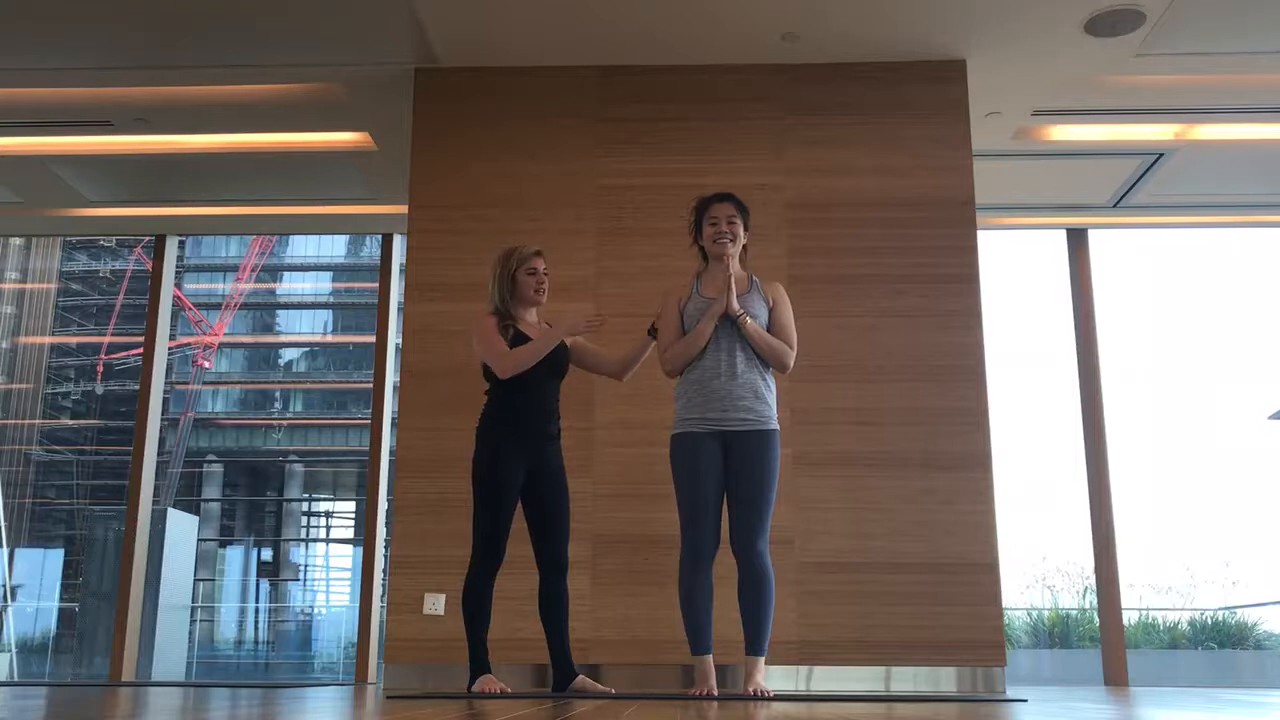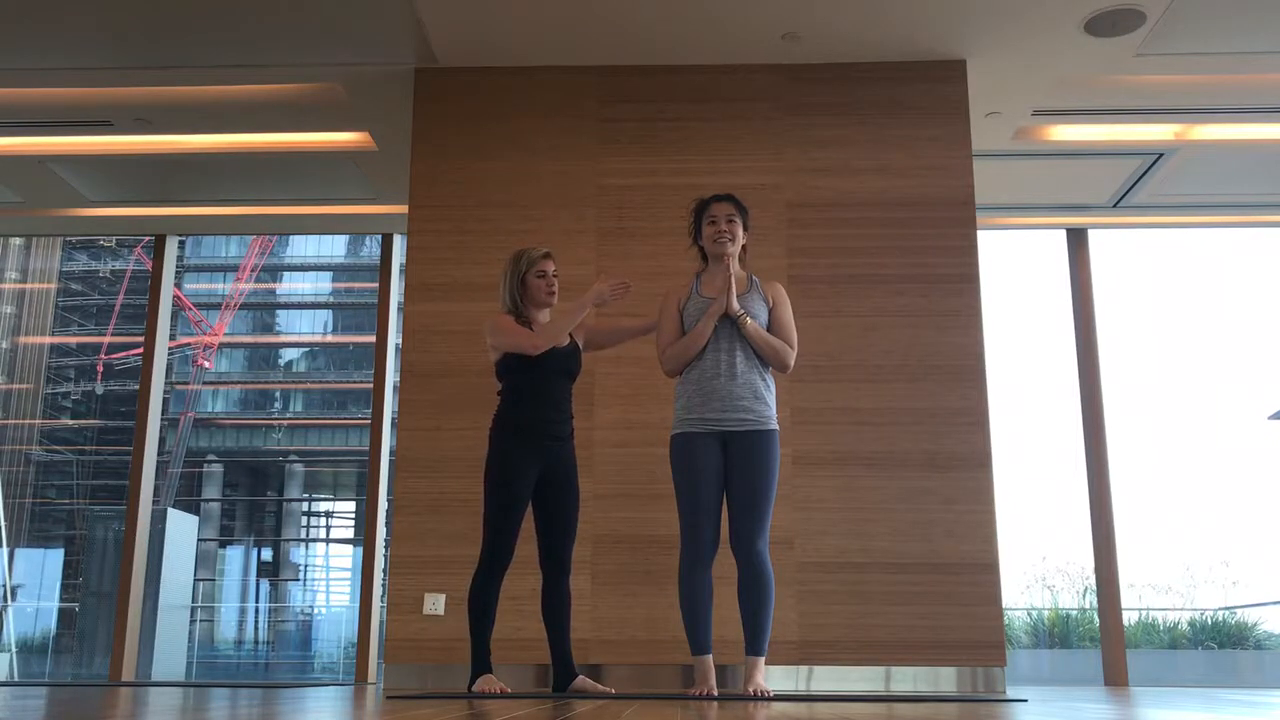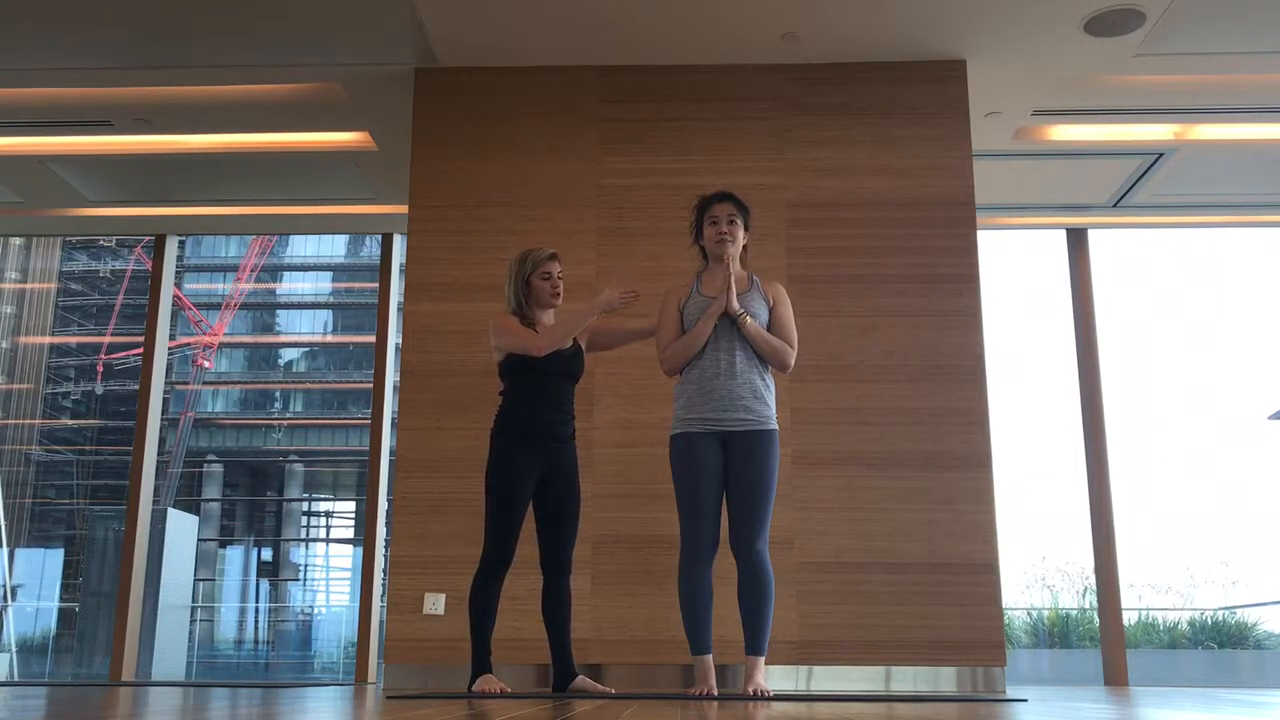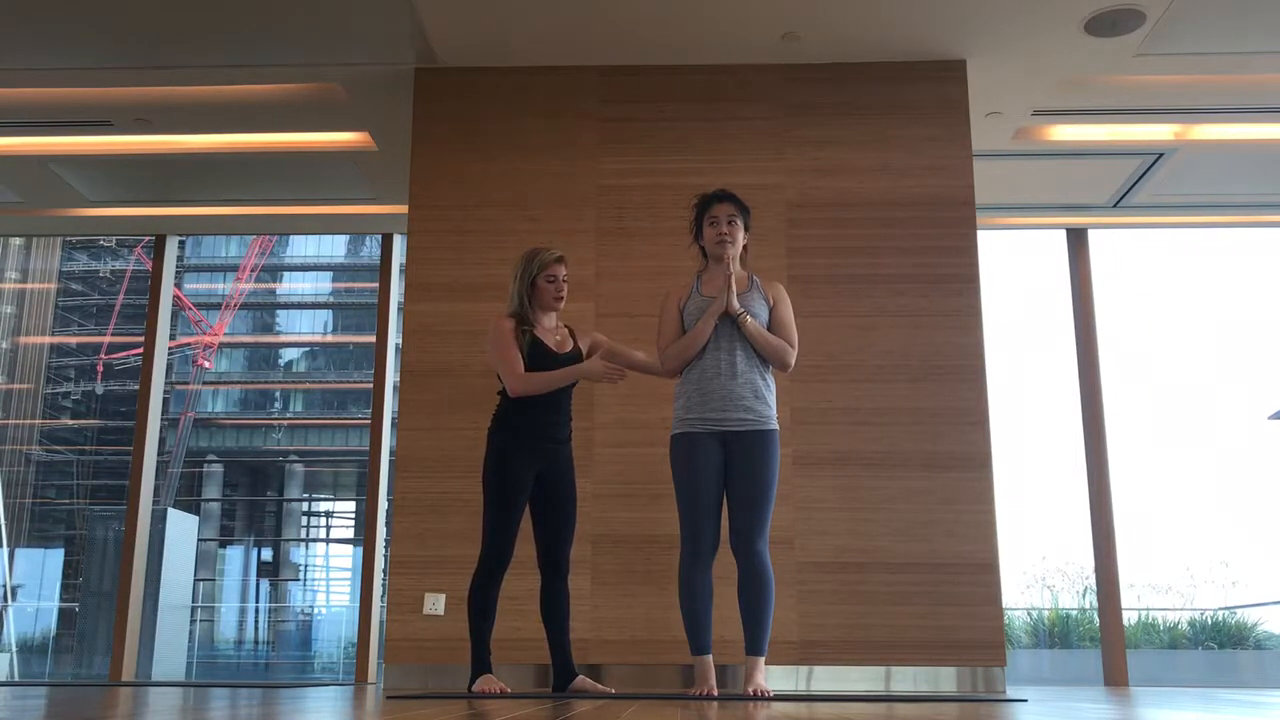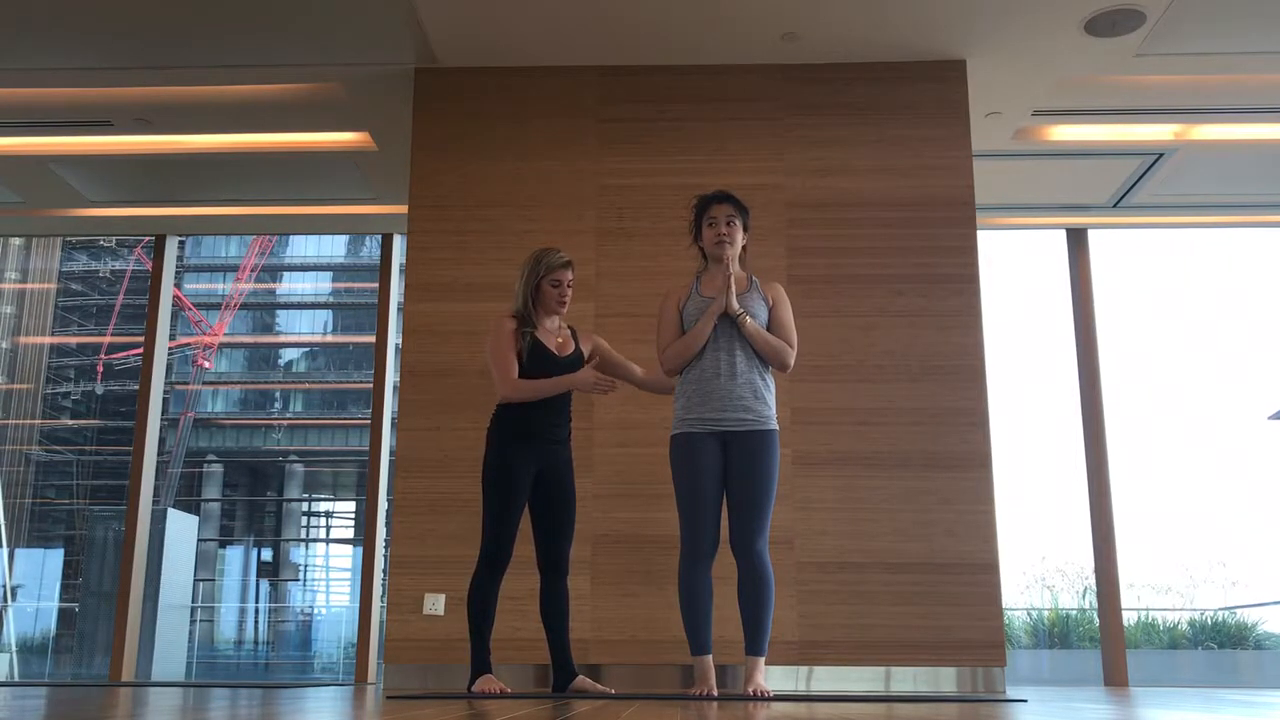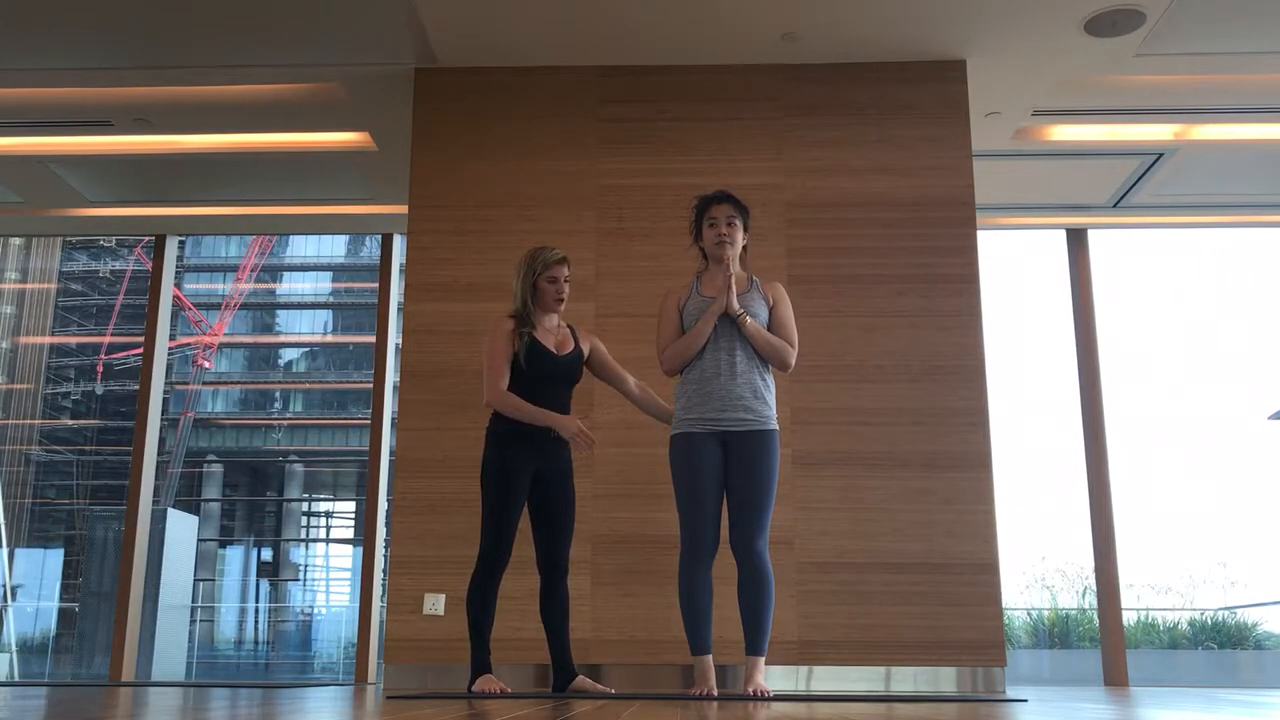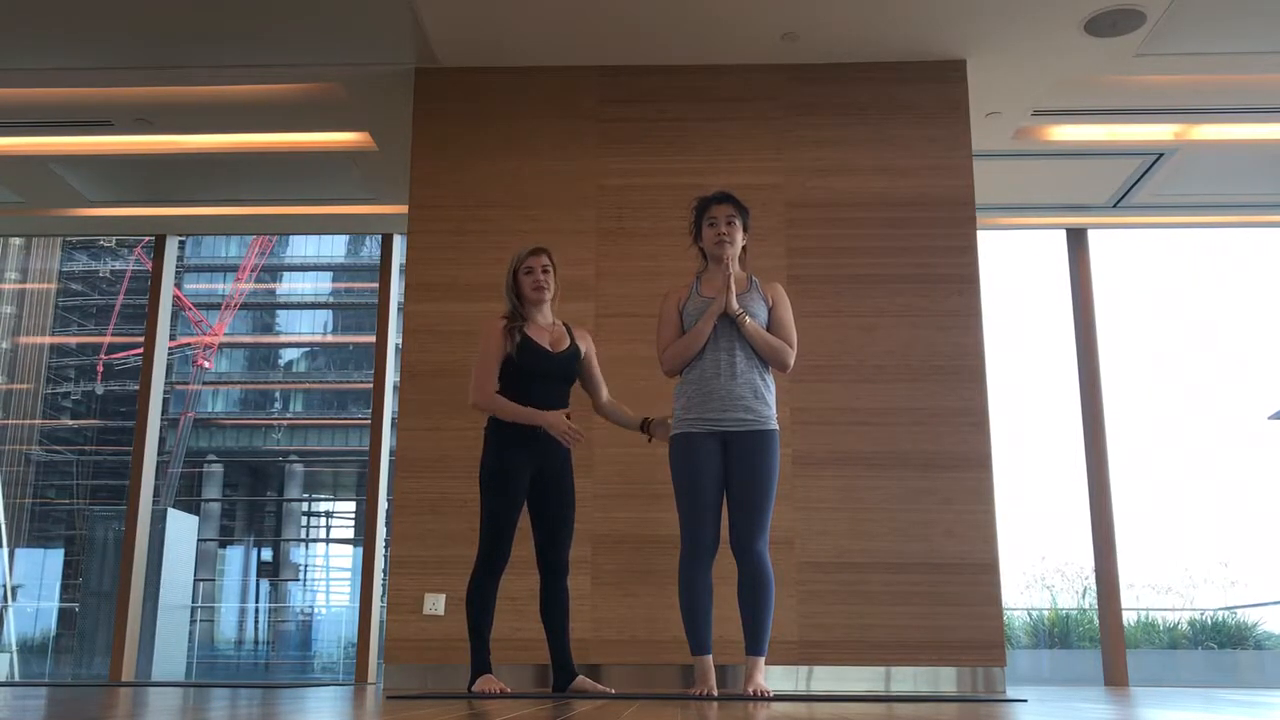
dt=0.7s
person 1, frame 1
left shoulder: (770, 293)
right shoulder: (680, 297)
left elbow: (787, 360)
right elbow: (670, 363)
left wrist: (739, 315)
right wrist: (713, 314)
left hip: (755, 428)
right hip: (696, 430)
left knee: (752, 547)
right knee: (699, 547)
left ankle: (755, 667)
right ankle: (704, 668)
person 1, frame 2
left shoulder: (769, 292)
right shoulder: (680, 297)
left elbow: (786, 359)
right elbow: (669, 363)
left wrist: (739, 314)
right wrist: (713, 314)
left hip: (755, 428)
right hip: (695, 429)
left knee: (751, 546)
right knee: (698, 546)
left ankle: (756, 667)
right ankle: (703, 668)
person 1, frame 3
left shoulder: (769, 293)
right shoulder: (681, 296)
left elbow: (787, 359)
right elbow: (669, 362)
left wrist: (738, 313)
right wrist: (713, 312)
left hip: (754, 427)
right hip: (695, 429)
left knee: (751, 546)
right knee: (698, 547)
left ankle: (756, 666)
right ankle: (703, 667)
person 1, frame 4
left shoulder: (770, 293)
right shoulder: (681, 296)
left elbow: (787, 358)
right elbow: (669, 361)
left wrist: (739, 313)
right wrist: (713, 312)
left hip: (755, 428)
right hip: (695, 430)
left knee: (752, 547)
right knee: (698, 547)
left ankle: (756, 667)
right ankle: (703, 668)
person 1, frame 5
left shoulder: (768, 292)
right shoulder: (680, 296)
left elbow: (787, 358)
right elbow: (669, 362)
left wrist: (738, 313)
right wrist: (713, 312)
left hip: (755, 428)
right hip: (695, 430)
left knee: (751, 546)
right knee: (698, 547)
left ankle: (756, 666)
right ankle: (703, 667)
person 1, frame 6
left shoulder: (769, 292)
right shoulder: (681, 297)
left elbow: (787, 358)
right elbow: (669, 362)
left wrist: (739, 313)
right wrist: (713, 312)
left hip: (755, 428)
right hip: (695, 430)
left knee: (751, 546)
right knee: (698, 546)
left ankle: (756, 667)
right ankle: (703, 668)
person 1, frame 7
left shoulder: (769, 293)
right shoulder: (680, 298)
left elbow: (786, 358)
right elbow: (669, 362)
left wrist: (738, 314)
right wrist: (713, 313)
left hip: (755, 428)
right hip: (695, 430)
left knee: (752, 547)
right knee: (698, 546)
left ankle: (756, 666)
right ankle: (703, 667)
person 2, frame 1
left shoulder: (562, 335)
right shoulder: (490, 325)
left elbow: (617, 370)
right elbow: (505, 367)
left wrist: (652, 335)
right wrist: (560, 334)
left hip: (546, 451)
right hip: (501, 448)
left knee: (555, 562)
right knee: (488, 557)
left ankle: (565, 671)
right ankle: (479, 670)
person 2, frame 2
left shoulder: (576, 332)
right shoulder: (501, 326)
left elbow: (638, 329)
right elbow: (536, 344)
right wrist: (587, 302)
left hip: (559, 451)
right hip: (513, 447)
left knee: (558, 563)
right knee: (496, 557)
left ankle: (565, 671)
right ankle: (481, 670)
person 2, frame 3
left shoulder: (579, 334)
right shoulder: (505, 326)
left elbow: (640, 331)
right elbow: (539, 346)
right wrist: (596, 306)
left hip: (561, 452)
right hip: (515, 448)
left knee: (559, 564)
right knee: (498, 557)
left ankle: (565, 671)
right ankle: (480, 669)
person 2, frame 4
left shoulder: (581, 338)
right shoulder: (507, 328)
left elbow: (643, 362)
right elbow: (516, 384)
right wrist: (582, 371)
left hip: (557, 453)
right hip: (512, 448)
left knee: (557, 564)
right knee: (496, 556)
left ankle: (565, 671)
right ankle: (481, 669)
person 2, frame 5
left shoulder: (583, 341)
right shoulder: (509, 329)
left elbow: (641, 377)
right elbow: (507, 389)
right wrist: (572, 382)
left hip: (556, 455)
right hip: (511, 450)
left knee: (556, 564)
right knee: (496, 555)
left ankle: (564, 671)
right ankle: (480, 670)
person 2, frame 6
left shoulder: (582, 340)
right shoulder: (508, 330)
left elbow: (633, 389)
right elbow: (495, 396)
left wrist: (678, 419)
right wrist: (557, 420)
left hip: (555, 457)
right hip: (510, 451)
left knee: (556, 565)
right knee: (494, 557)
left ankle: (565, 672)
right ankle: (481, 670)
person 2, frame 7
left shoulder: (578, 339)
right shoulder: (502, 331)
left elbow: (604, 403)
right elbow: (481, 396)
left wrist: (649, 425)
right wrist: (541, 417)
left hip: (555, 457)
right hip: (509, 451)
left knee: (556, 564)
right knee: (494, 556)
left ankle: (565, 672)
right ankle: (481, 670)
